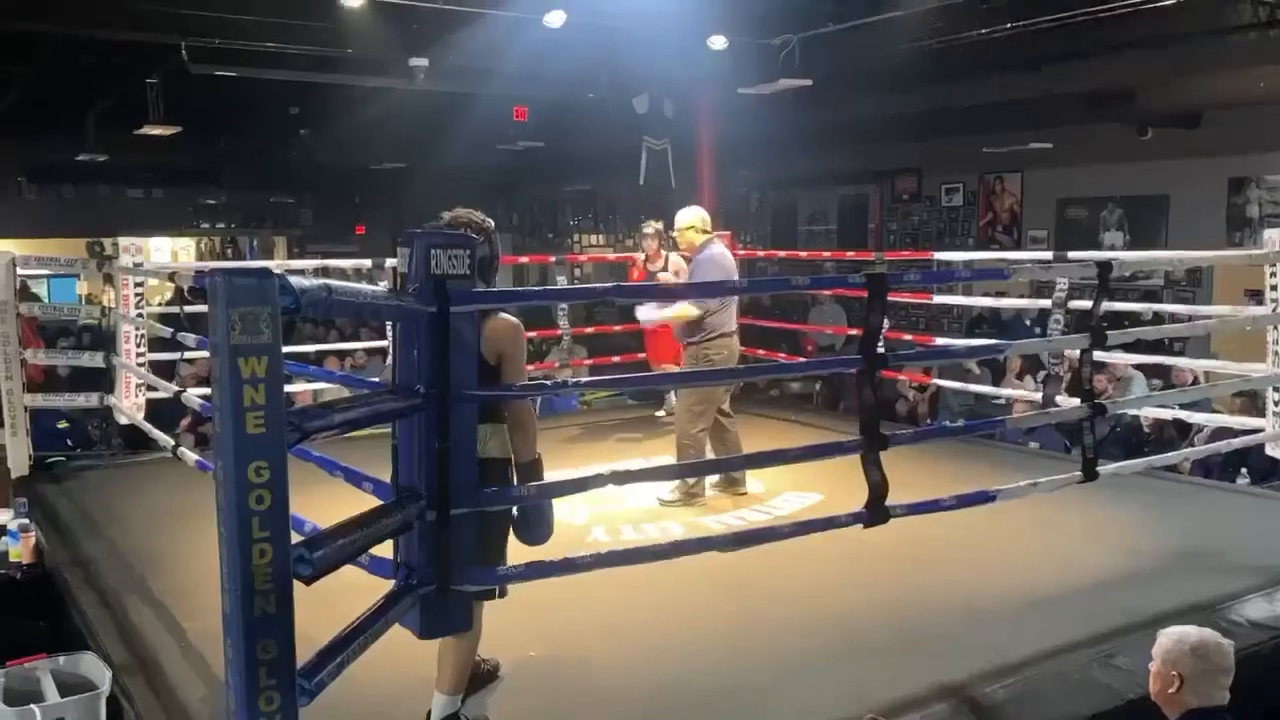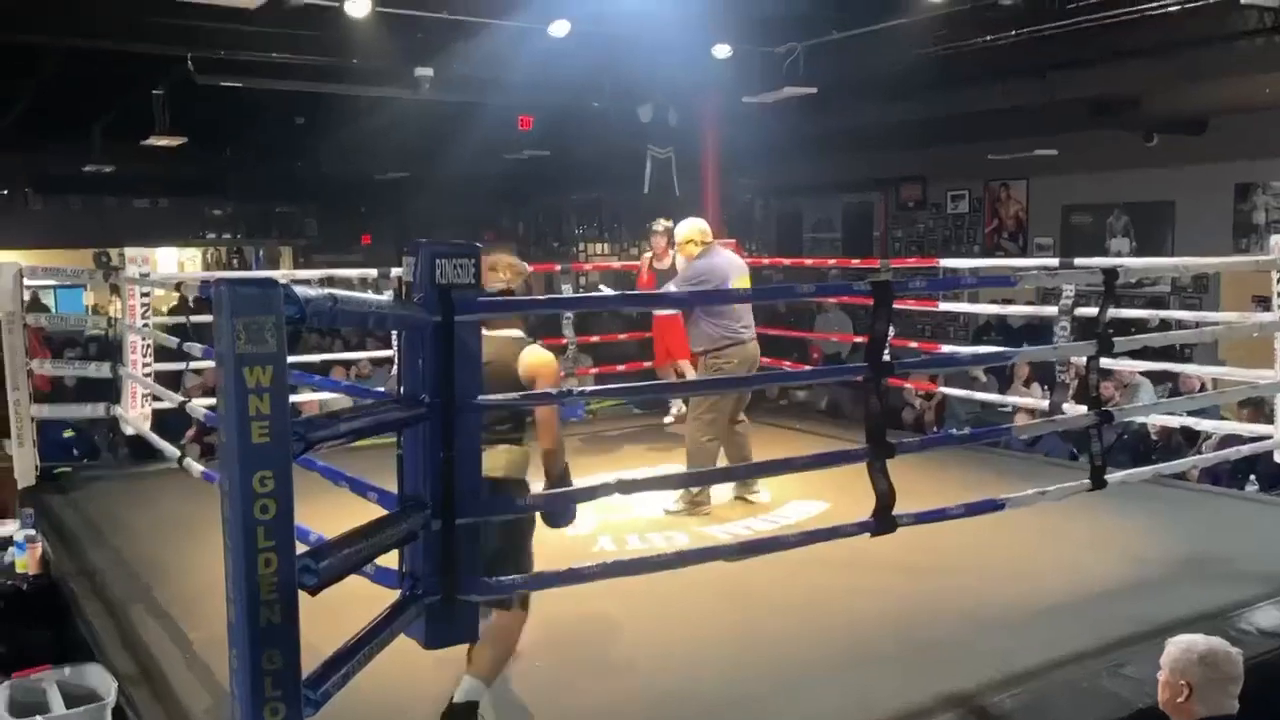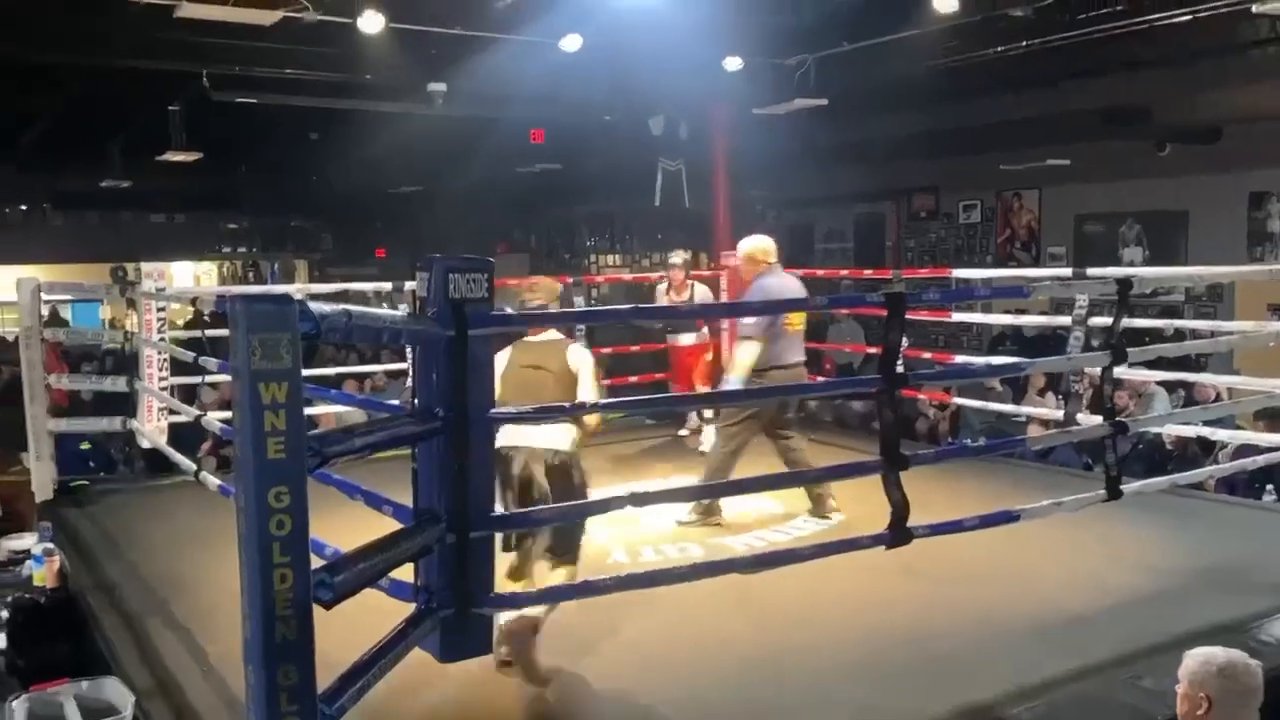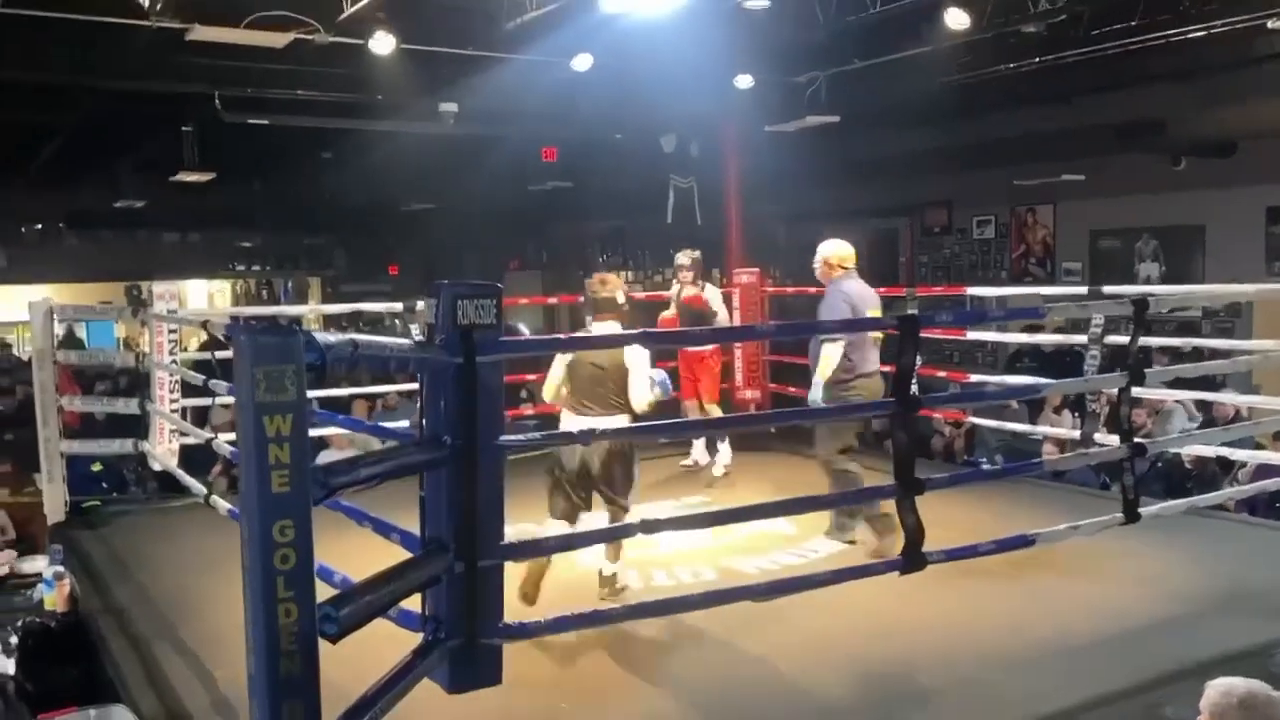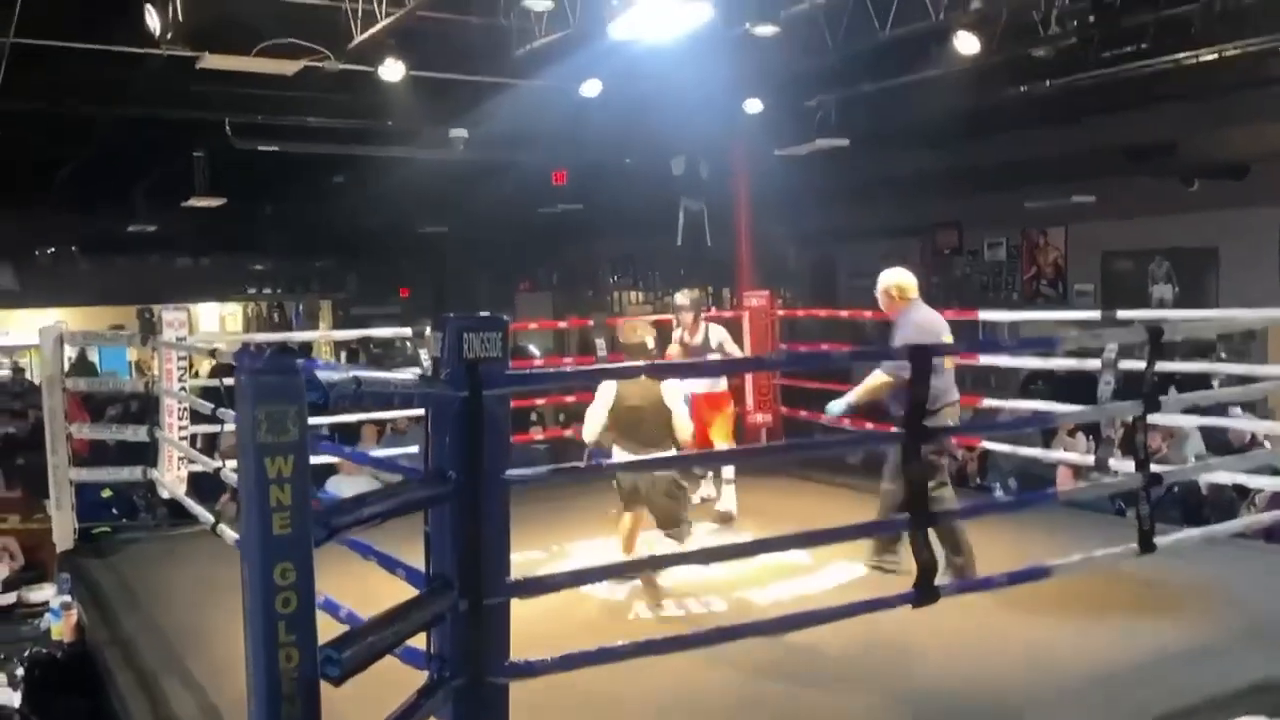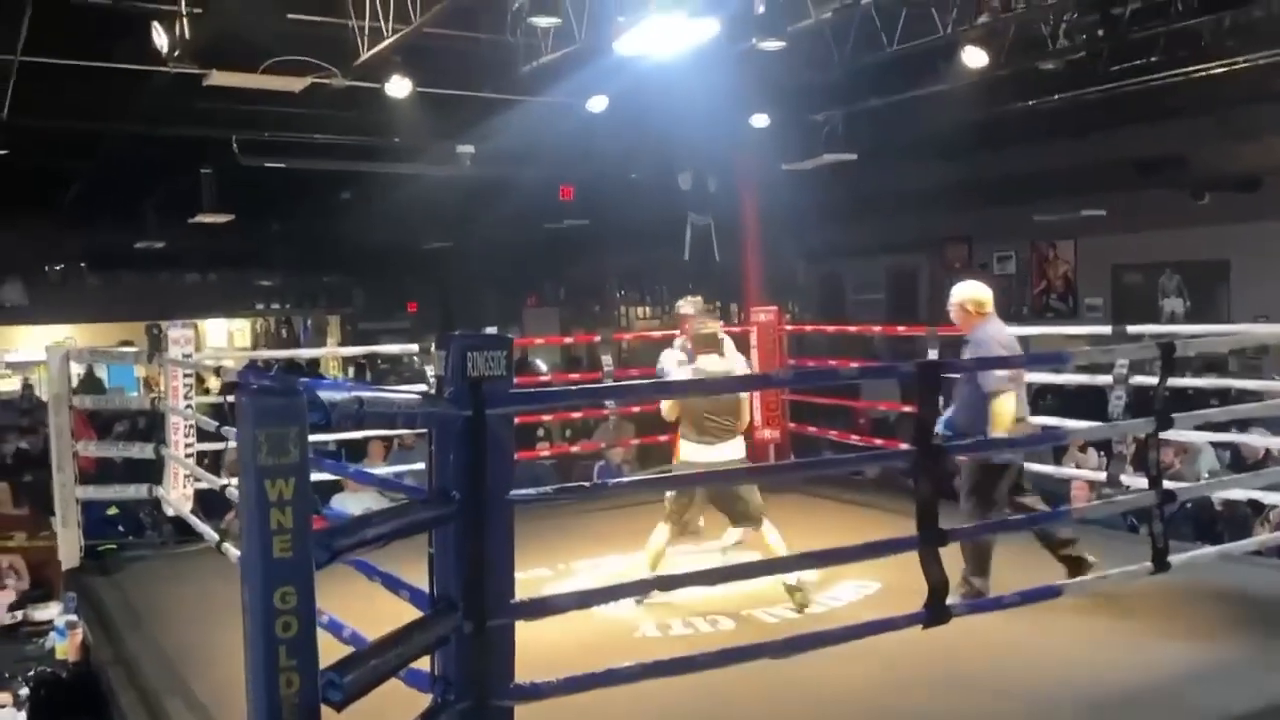
dt=0.3s
person 1, frame 1
right shoulder: (503, 328)
right elbow: (518, 416)
right wrist: (531, 479)
right hip: (482, 464)
right knee: (466, 590)
left ankle: (465, 669)
person 1, frame 2
right shoulder: (538, 359)
right elbow: (548, 440)
right wrist: (558, 482)
right hip: (499, 481)
left knee: (482, 581)
right knee: (509, 601)
left ankle: (483, 654)
person 1, frame 3
left shoulder: (505, 355)
right shoulder: (576, 354)
right elbow: (590, 419)
right wrist: (582, 424)
left hip: (508, 452)
right hip: (555, 455)
left knee: (523, 549)
right knee: (560, 559)
left ankle: (506, 642)
right ankle: (525, 623)
person 1, frame 4
right shoulder: (633, 349)
left elbow: (549, 395)
right elbow: (639, 404)
right wrist: (654, 392)
right hip: (611, 440)
left knee: (562, 515)
right knee: (618, 512)
left ankle: (539, 561)
right ankle: (609, 577)
person 1, frame 5
left shoulder: (610, 387)
right shoulder: (668, 387)
left elbow: (591, 436)
right elbow: (685, 437)
left wrist: (613, 426)
right wrist: (683, 412)
left hip: (626, 466)
right hip: (660, 469)
left knee: (632, 510)
right knee: (678, 530)
person 1, frame 6
left shoulder: (683, 376)
right shoulder: (737, 376)
left elbow: (668, 413)
right elbow: (742, 423)
left hip: (693, 463)
right hip: (731, 463)
left knee: (669, 522)
right knee: (759, 523)
right ankle: (794, 585)
person 2, frame 1
left shoulder: (709, 259)
right shoulder: (715, 253)
left elbow: (694, 306)
left wrist: (657, 315)
left hip: (710, 348)
right hip: (721, 344)
left knee: (692, 417)
right knee: (720, 412)
left ankle: (691, 487)
right ankle: (733, 477)
person 2, frame 2
left shoulder: (703, 268)
right shoulder: (732, 260)
left hip: (723, 356)
right hip: (745, 349)
left knee: (702, 425)
right knee: (733, 417)
left ankle: (697, 497)
right ankle: (748, 483)
person 2, frame 3
left shoulder: (759, 289)
right shoulder: (793, 284)
left elbow: (750, 338)
left wrist: (734, 378)
left hip: (764, 376)
right hip: (791, 373)
left knee: (730, 436)
right knee: (784, 436)
left ankle: (706, 510)
right ankle: (822, 498)
person 2, frame 4
left shoulder: (837, 293)
right shoulder: (867, 292)
left elbow: (833, 342)
left wrist: (818, 382)
left hip: (845, 388)
right hip: (869, 381)
left knee: (836, 455)
right knee: (846, 453)
left ankle: (881, 524)
right ankle: (843, 524)
person 2, frame 5
left shoulder: (912, 324)
right shoulder: (928, 318)
left elbow: (890, 374)
left wrist: (847, 401)
left hip: (931, 419)
right hip: (933, 414)
left knee: (935, 491)
right knee: (896, 482)
left ankle: (961, 567)
right ankle: (885, 553)
person 2, frame 6
left shoulder: (987, 339)
right shoulder: (989, 334)
left elbow: (1002, 393)
left wrist: (998, 438)
right wrist: (952, 413)
left hip: (998, 437)
right hip: (1011, 433)
left knee: (977, 508)
right knee: (1018, 499)
left ankle: (974, 589)
right ankle: (1073, 556)
person 3, frame 1
left shoulder: (674, 261)
right shoulder: (641, 261)
left wrist: (675, 283)
right wrist: (636, 274)
left knee: (667, 364)
right knee: (655, 363)
right ankle: (670, 401)
person 3, frame 2
left shoulder: (681, 260)
right shoulder: (647, 260)
right elbow: (641, 291)
right wrist: (643, 271)
left hip: (679, 316)
right hip: (658, 319)
left knee: (682, 361)
right knee: (662, 364)
right ankle: (677, 405)
person 3, frame 3
left shoulder: (701, 290)
right shoulder: (661, 290)
left hip: (698, 346)
right hip: (675, 347)
left knee: (700, 386)
right knee: (677, 387)
left ankle: (709, 433)
right ankle: (692, 418)
person 3, frame 4
left shoulder: (710, 291)
right shoulder: (676, 291)
left elbow: (725, 323)
left wrist: (706, 305)
right wrist: (668, 319)
left hip: (707, 353)
right hip: (686, 353)
left knee: (709, 402)
right knee: (689, 403)
left ankle: (724, 450)
right ankle: (699, 452)
person 3, frame 5
left shoulder: (716, 332)
right shoulder: (677, 334)
left elbow: (740, 358)
right wrist: (672, 359)
left hip: (716, 395)
right hip: (692, 397)
left knee: (721, 443)
right knee: (692, 445)
left ankle: (728, 499)
right ankle: (706, 486)
person 3, frame 6
left shoulder: (720, 340)
right shoulder: (678, 343)
left elbow: (742, 370)
right elbow: (671, 372)
right wrist: (670, 370)
right ankle: (692, 516)
